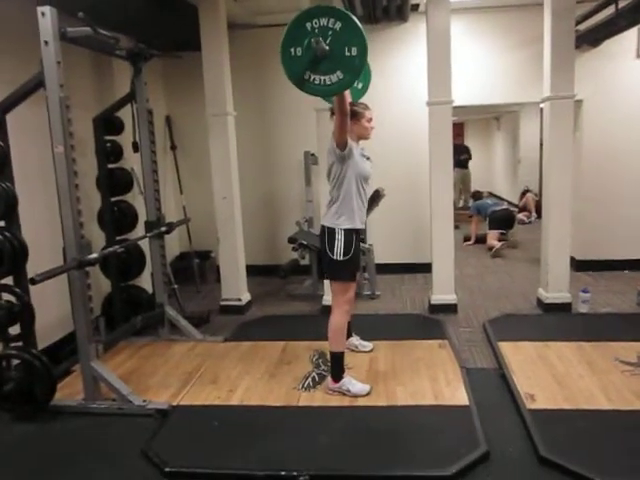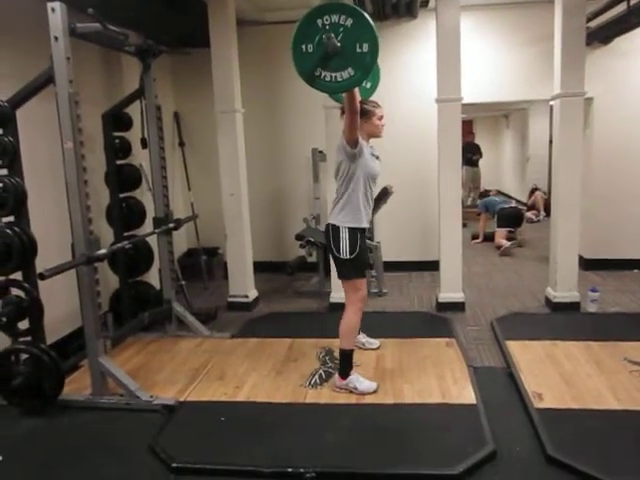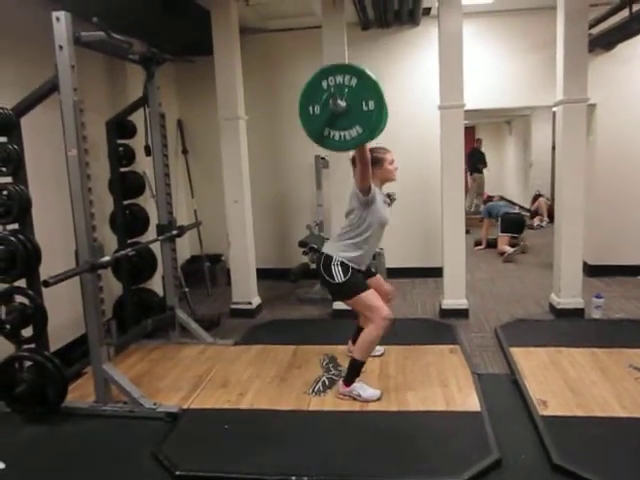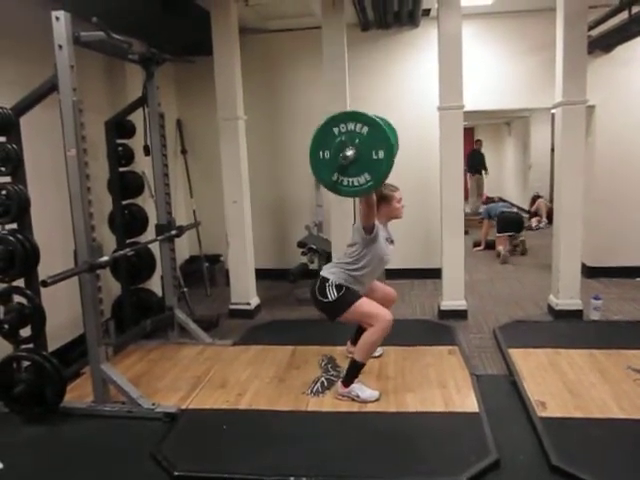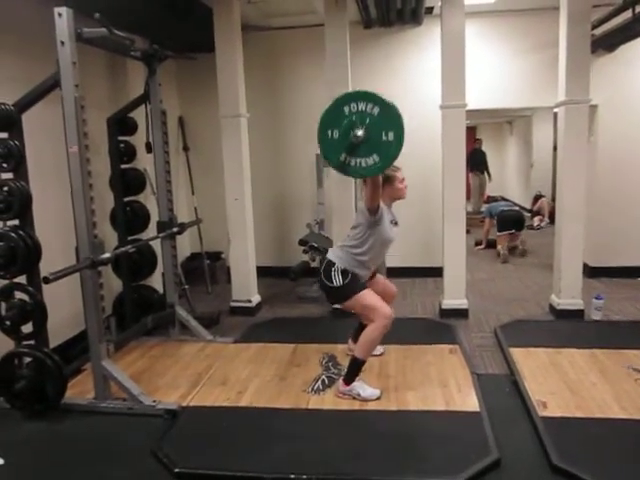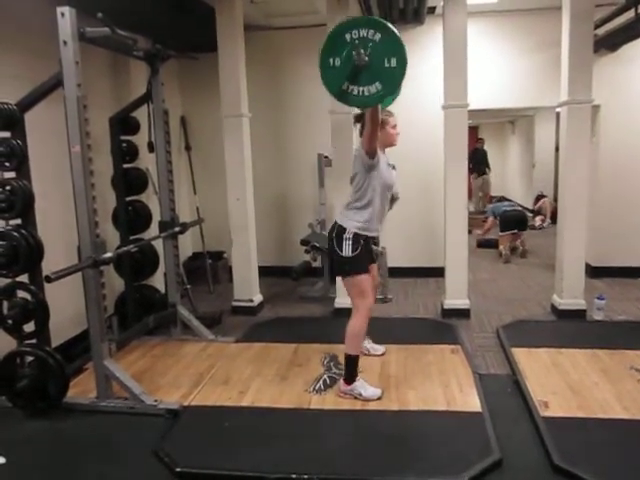
dt=0.4s
person 1, frame 1
left shoulder: (356, 149)
right shoulder: (342, 148)
left elbow: (347, 112)
right elbow: (341, 112)
left hip: (350, 229)
right hip: (339, 232)
left knee: (349, 294)
right knee: (343, 301)
left ankle: (347, 337)
right ankle: (337, 378)
person 1, frame 2
left shoulder: (365, 147)
right shoulder: (352, 145)
left elbow: (356, 109)
right elbow: (352, 111)
left wrist: (355, 84)
left hip: (355, 227)
right hip: (344, 230)
left knee: (358, 293)
right knee: (356, 299)
left ankle: (354, 335)
right ankle: (344, 376)
person 1, frame 3
left shoulder: (378, 192)
right shoulder: (366, 192)
left elbow: (367, 159)
right elbow: (363, 161)
left hip: (353, 261)
right hip: (336, 264)
left knee: (385, 294)
right knee: (381, 316)
left ankle: (356, 343)
right ankle: (349, 383)
person 1, frame 4
left shoulder: (382, 226)
right shoulder: (370, 229)
left elbow: (371, 200)
right elbow: (367, 200)
left hip: (346, 283)
right hip: (330, 287)
left knee: (389, 297)
right knee: (383, 320)
left ankle: (355, 344)
right ankle: (347, 384)
person 1, frame 5
left shoulder: (387, 209)
right shoulder: (375, 210)
left elbow: (374, 181)
right elbow: (373, 181)
left hip: (352, 269)
right hip: (336, 273)
left knee: (389, 293)
right knee: (384, 316)
left ankle: (356, 342)
right ankle: (348, 383)
person 1, frame 6
left shoulder: (381, 156)
right shoulder: (368, 155)
left elbow: (374, 122)
right elbow: (371, 121)
left hip: (363, 235)
right hip: (349, 236)
left knee: (372, 288)
right knee: (364, 305)
left ankle: (359, 340)
right ankle: (349, 382)
